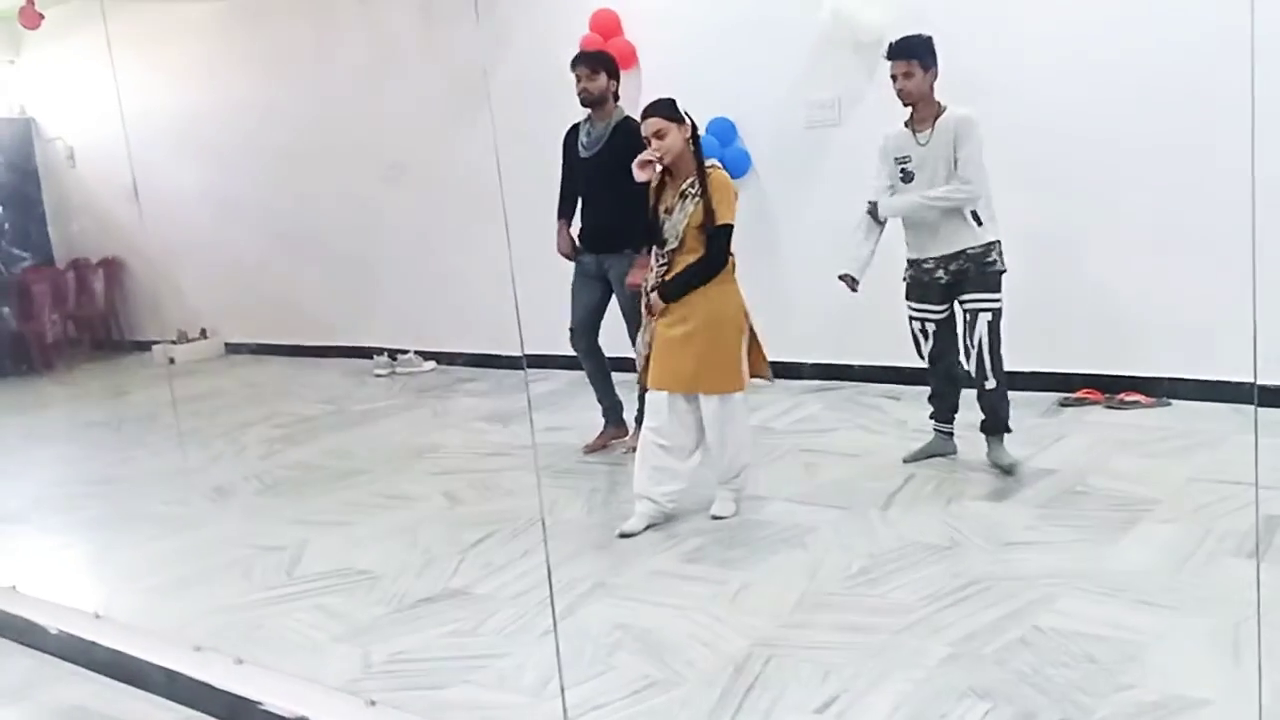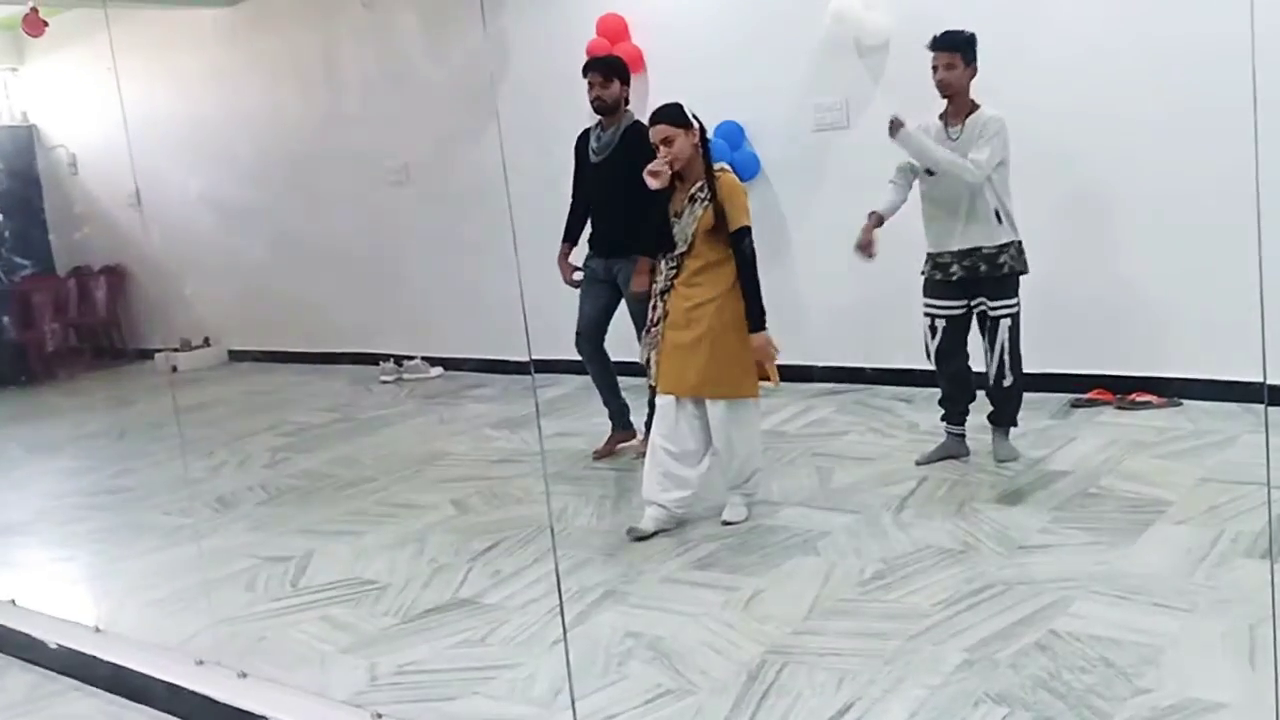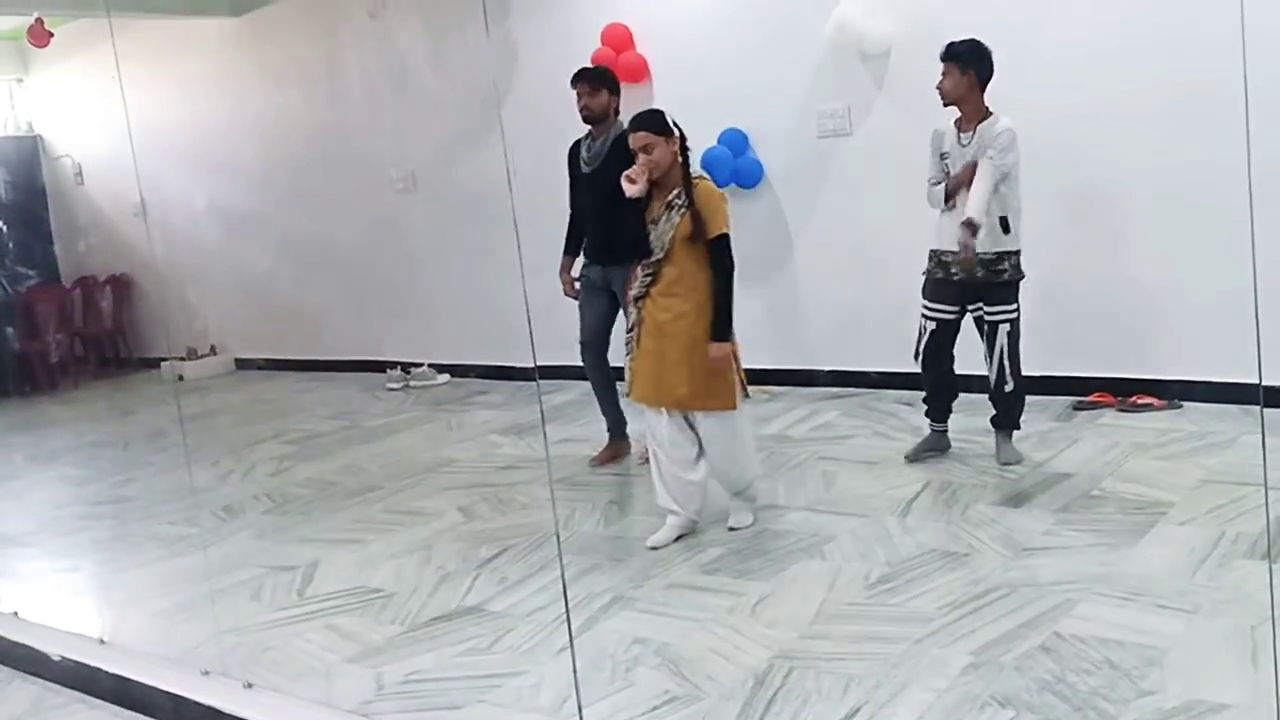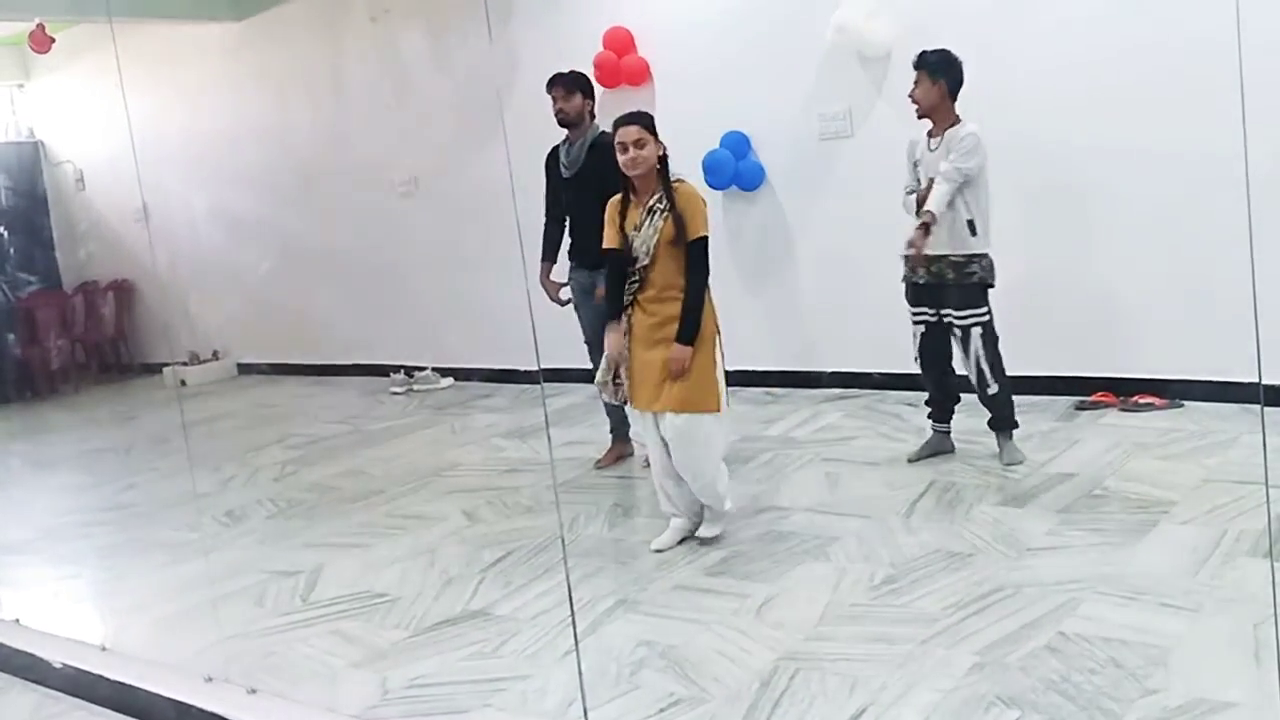
dt=0.5s
person 1, frame 1
left shoulder: (715, 181)
right shoulder: (658, 185)
left elbow: (716, 256)
left wrist: (666, 295)
right wrist: (639, 187)
left hip: (711, 309)
right hip: (671, 310)
left knee: (720, 405)
right knee: (664, 411)
left ankle: (729, 486)
right ankle: (653, 500)
person 1, frame 2
left shoulder: (724, 185)
right shoulder: (669, 189)
left elbow: (745, 257)
left wrist: (756, 324)
right wrist: (653, 194)
left hip: (721, 313)
right hip: (678, 315)
left knee: (730, 409)
right knee: (673, 415)
left ankle: (741, 492)
right ankle: (663, 505)
person 1, frame 3
left shoulder: (702, 194)
right shoulder: (644, 196)
left elbow: (723, 266)
left wrist: (720, 333)
right wrist: (632, 201)
left hip: (698, 322)
right hip: (654, 325)
left knee: (717, 420)
right knee: (663, 425)
left ankle: (743, 495)
right ankle: (681, 512)
person 1, frame 4
left shoulder: (684, 197)
right shoulder: (617, 208)
left elbow: (699, 271)
right elbow: (615, 273)
left wrist: (685, 337)
right wrist: (613, 325)
left hip: (686, 327)
right hip: (642, 330)
left knee: (687, 426)
right knee: (655, 430)
left ankle: (714, 506)
right ankle: (682, 514)
person 2, frame 1
left shoulder: (961, 124)
right shoulder: (892, 144)
left elbow: (967, 189)
right elbow: (877, 207)
left wrist: (896, 205)
right wrist: (857, 266)
left hip: (975, 255)
right hip: (924, 263)
left knee: (982, 352)
right knee: (937, 355)
left ankle: (996, 438)
right ankle: (942, 434)
person 2, frame 2
left shoulder: (990, 124)
right shoulder: (925, 133)
left elbow: (972, 174)
right elbow: (900, 183)
left wrist: (908, 140)
right wrist: (872, 225)
left hip: (993, 254)
right hip: (942, 259)
left knee: (1002, 350)
right knee: (945, 351)
left ankle: (1001, 431)
right ankle: (954, 435)
person 2, frame 3
left shoulder: (1001, 132)
right shoulder: (941, 136)
left elbow: (985, 186)
left wrist: (969, 233)
right wrist: (958, 181)
left hip: (993, 260)
right hip: (944, 258)
left knee: (1001, 351)
right knee: (932, 348)
left ankle: (1004, 434)
right ankle: (937, 430)
person 2, frame 4
left shoulder: (967, 137)
right shoulder: (916, 146)
left elbow: (946, 187)
left wrist: (923, 232)
right wrist: (923, 196)
left hip: (962, 262)
right hip: (923, 265)
left knee: (980, 352)
right knee: (930, 352)
left ankle: (1004, 434)
right ankle: (941, 432)
person 3, frame 1
left shoulder: (631, 133)
right shoulder: (573, 136)
left elbow: (646, 198)
left wrist: (642, 259)
right wrist: (562, 228)
left hip: (626, 254)
right hip: (588, 255)
left knee: (641, 340)
right knee: (581, 336)
left ankle: (644, 423)
right ankle: (614, 421)
person 3, frame 2
left shoulder: (641, 139)
right shoulder: (585, 141)
left elbow: (655, 207)
left wrist: (644, 266)
right wrist: (565, 252)
left hip: (634, 260)
right hip: (598, 259)
right knee: (587, 340)
left ankle: (655, 428)
right ankle: (621, 424)
person 3, frame 3
left shoulder: (630, 147)
right shoulder: (577, 152)
left elbow: (646, 214)
right wrist: (566, 265)
left hip: (630, 266)
right hip: (594, 269)
right knee: (591, 351)
right ankle: (617, 435)
person 3, frame 4
left shoulder: (608, 149)
right shoulder: (554, 158)
right wrist: (546, 271)
right hip: (581, 271)
right knee: (598, 353)
right ankle: (620, 438)
